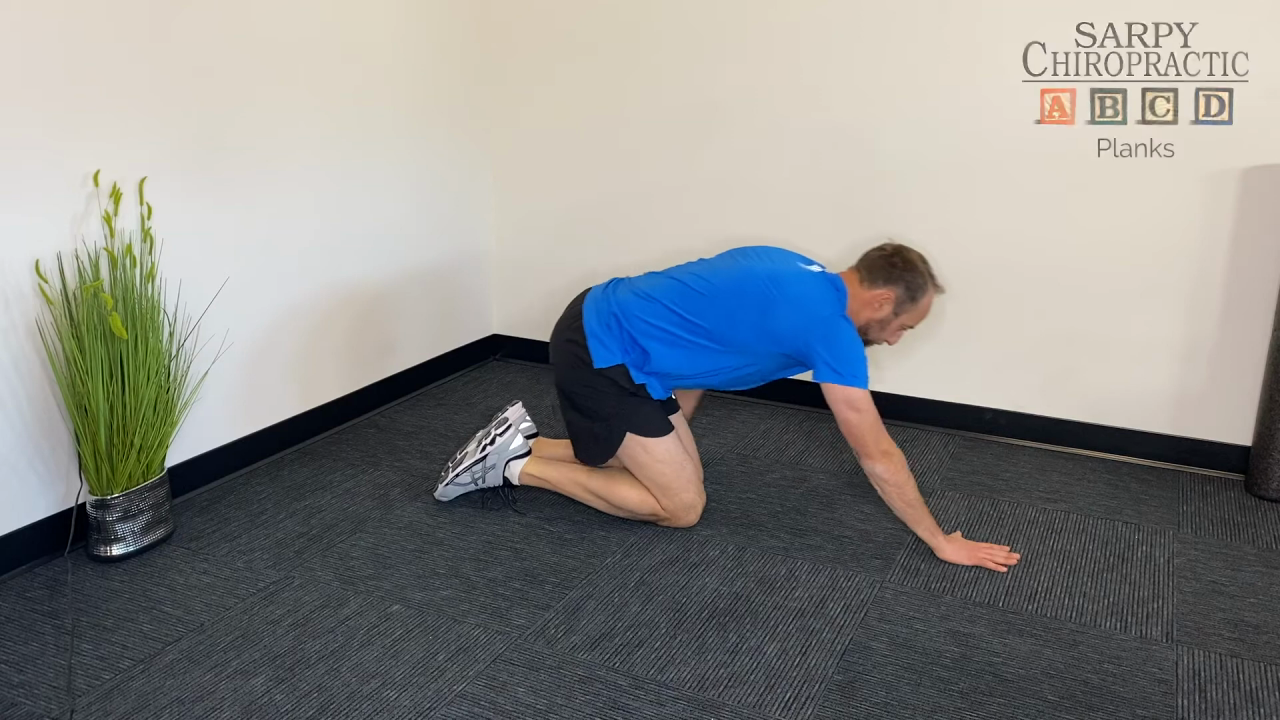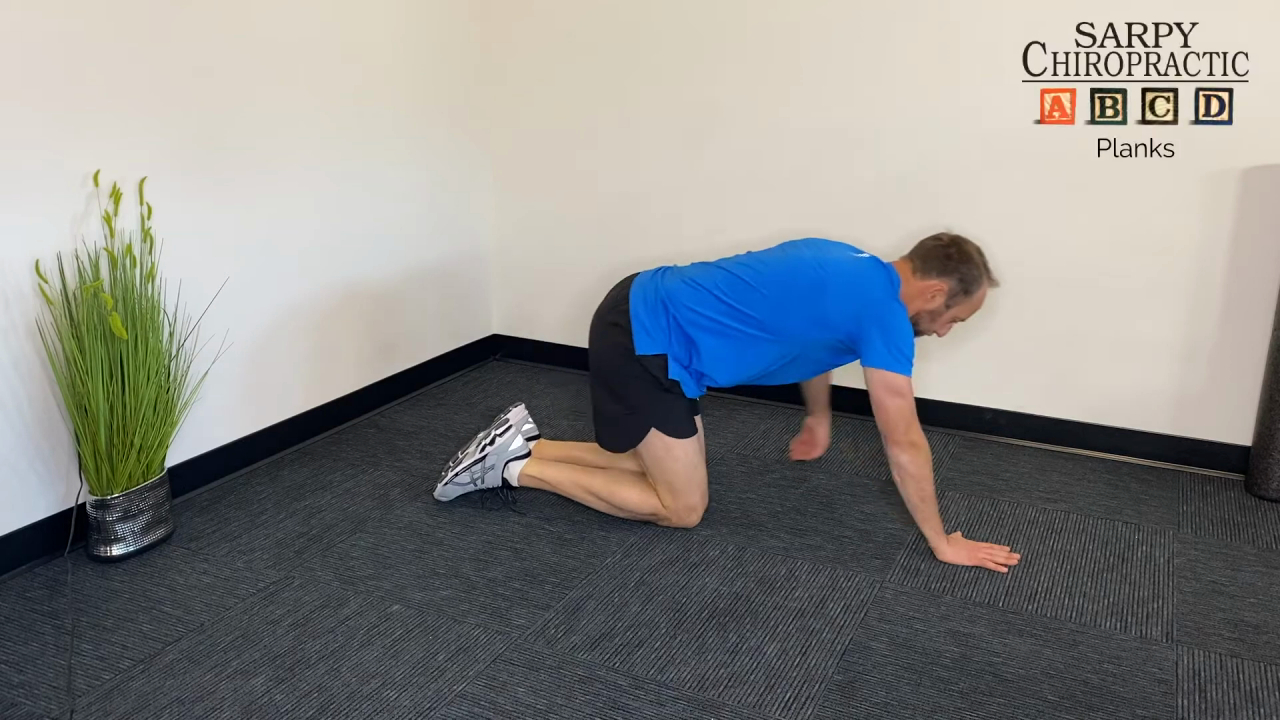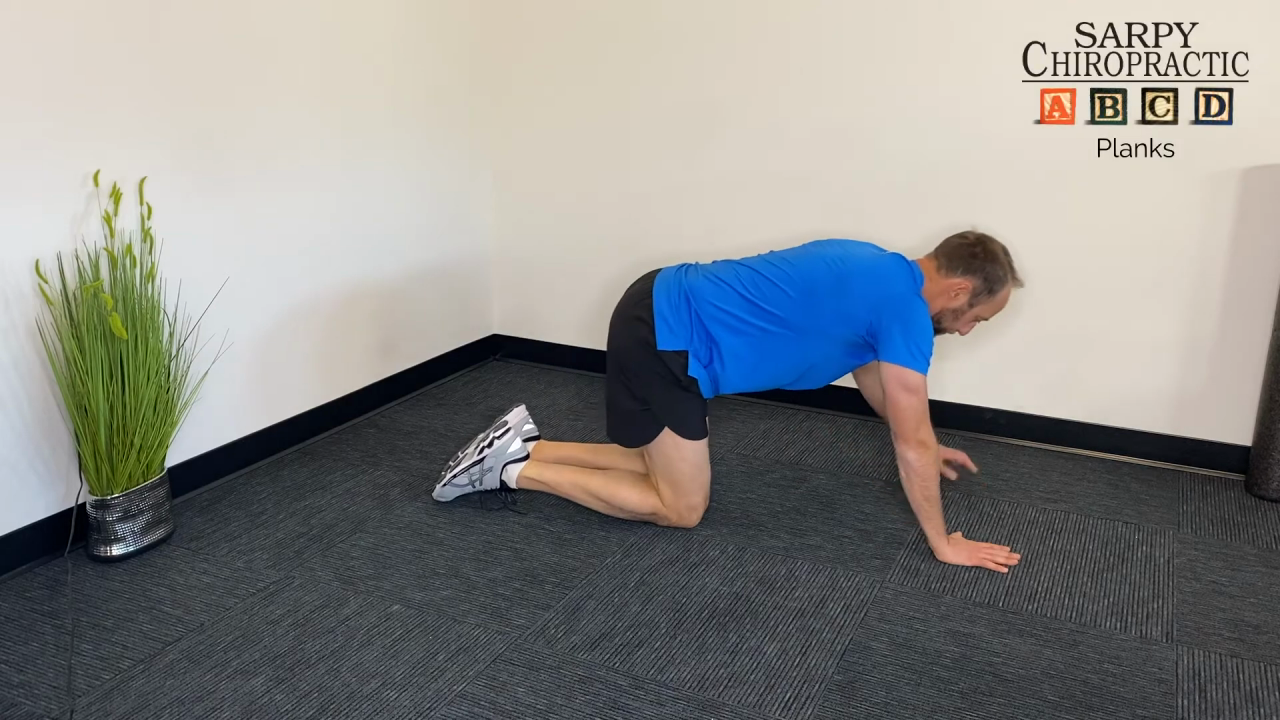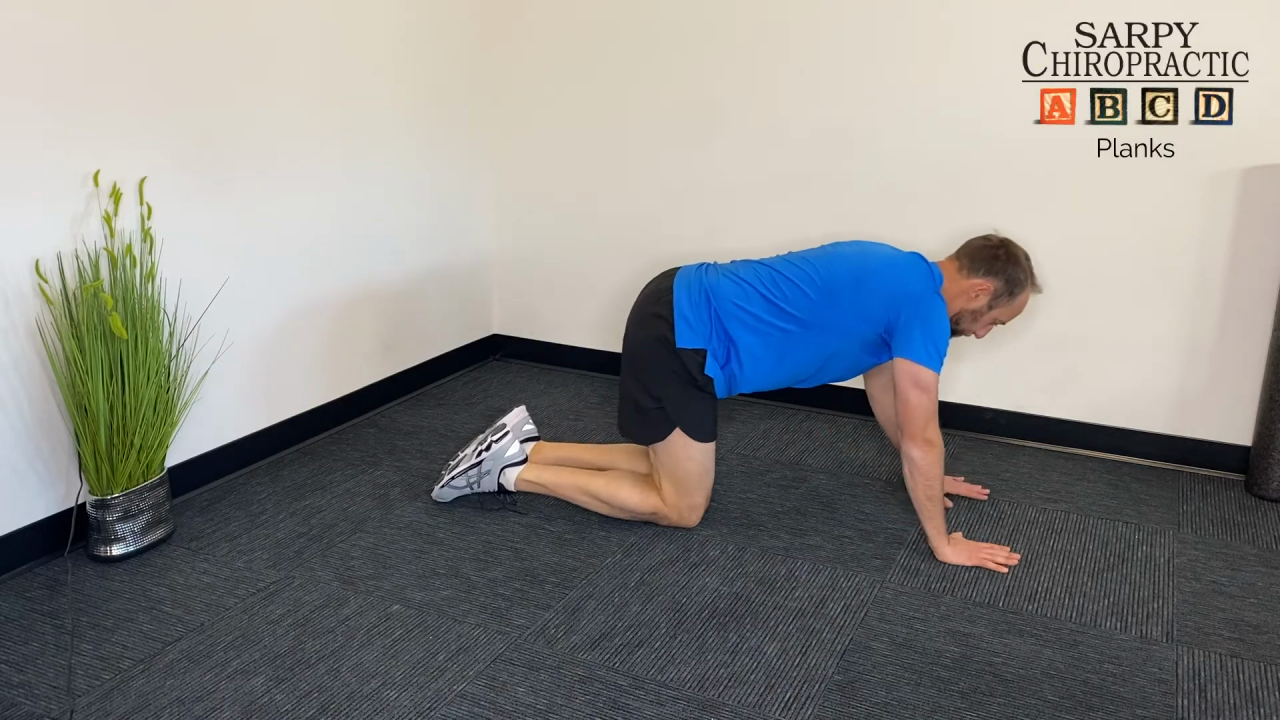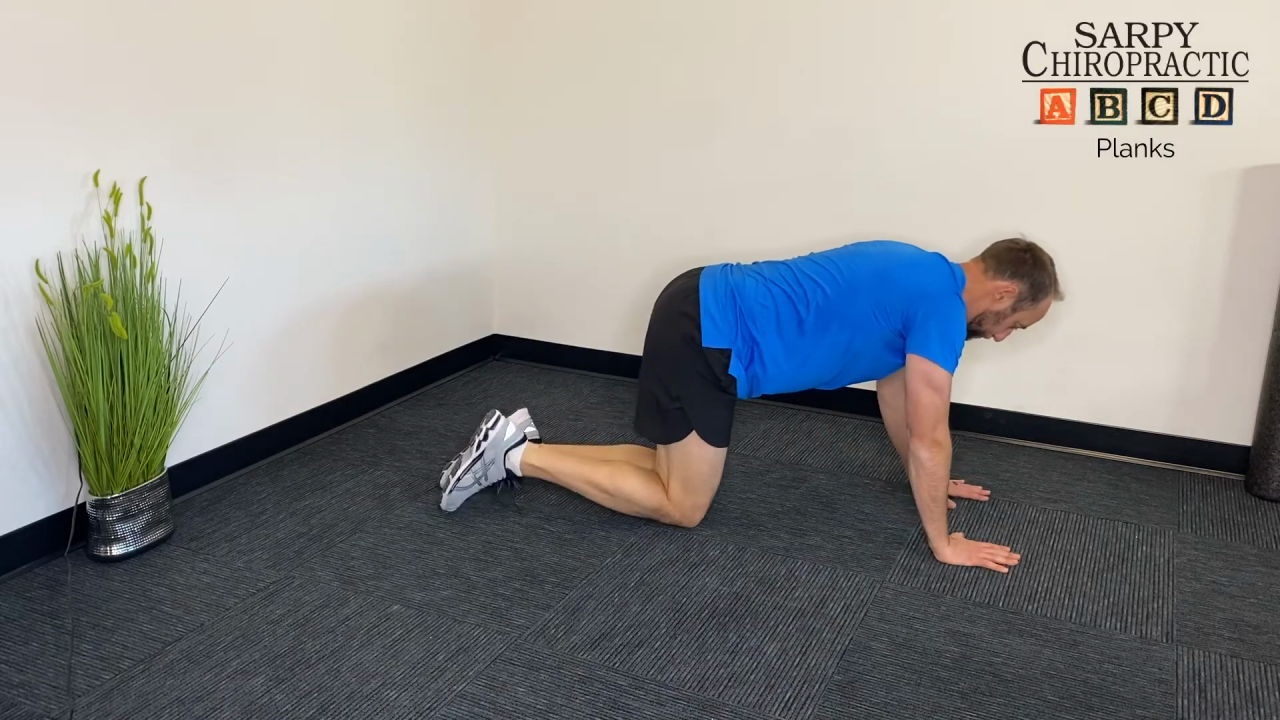
dt=0.3s
person 1, frame 1
left shoulder: (798, 273)
right shoulder: (826, 320)
right elbow: (876, 454)
left wrist: (673, 427)
right wrist: (941, 542)
left hip: (603, 332)
right hip: (601, 354)
left knee: (672, 472)
right knee: (682, 506)
left ankle: (527, 441)
right ankle: (518, 465)
person 1, frame 2
left shoulder: (856, 269)
right shoulder: (882, 309)
right elbow: (904, 445)
left wrist: (818, 415)
right wrist: (942, 543)
left hip: (645, 314)
right hip: (642, 340)
left knee: (669, 468)
right knee: (682, 508)
left ankle: (525, 443)
right ankle: (516, 466)
person 1, frame 3
left shoulder: (879, 273)
right shoulder: (905, 305)
left elbow: (868, 366)
right elbow: (913, 443)
left wrist: (924, 449)
right wrist: (943, 543)
left hip: (661, 312)
right hip: (664, 339)
left knee: (671, 469)
right knee: (681, 508)
left ankle: (525, 446)
right ankle: (514, 468)
person 1, frame 4
left shoulder: (898, 281)
right shoulder: (924, 305)
left elbow: (882, 384)
right elbow: (921, 438)
left wrist: (926, 475)
right wrist: (942, 542)
left hip: (680, 312)
right hip: (680, 335)
left knee: (673, 469)
right knee: (681, 508)
left ankle: (527, 446)
right ankle: (513, 471)
person 1, frame 5
left shoulder: (918, 282)
right shoulder: (942, 304)
left elbow: (893, 388)
right elbow: (930, 438)
left wrist: (926, 478)
right wrist: (942, 541)
left hip: (700, 313)
right hip: (706, 335)
left knee: (679, 469)
right knee: (683, 506)
left ankle: (527, 444)
right ankle: (519, 456)
